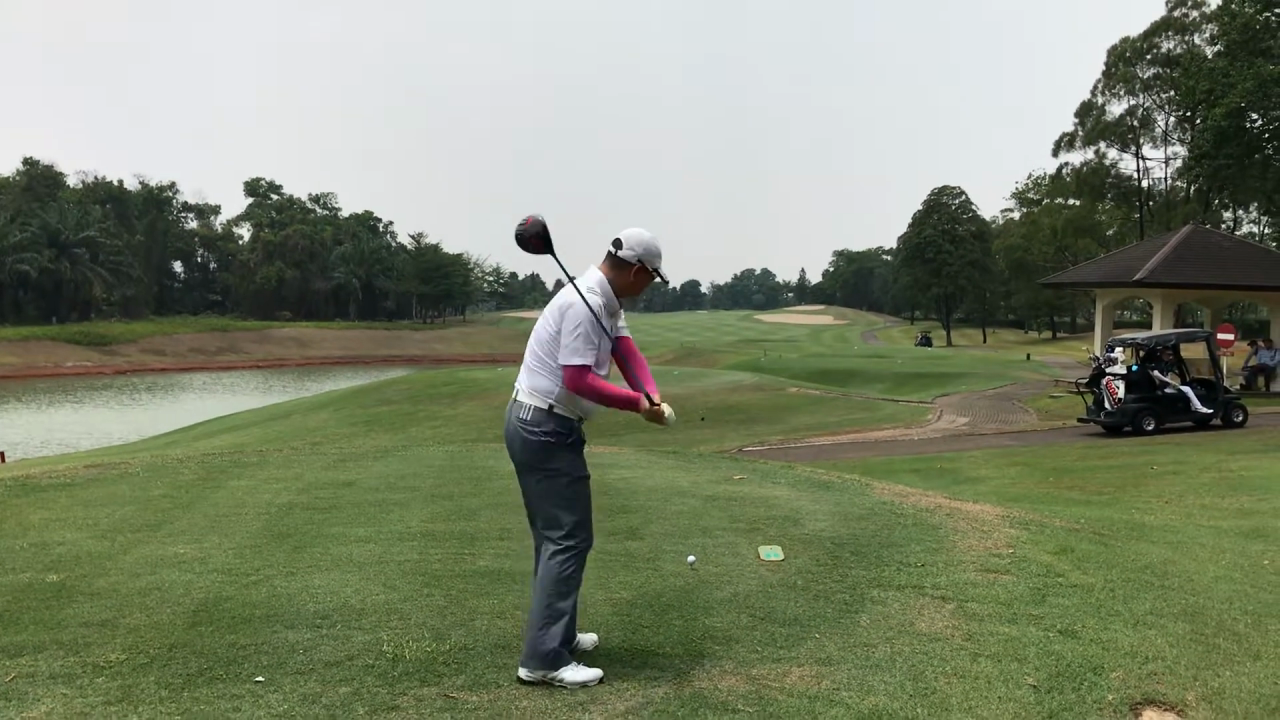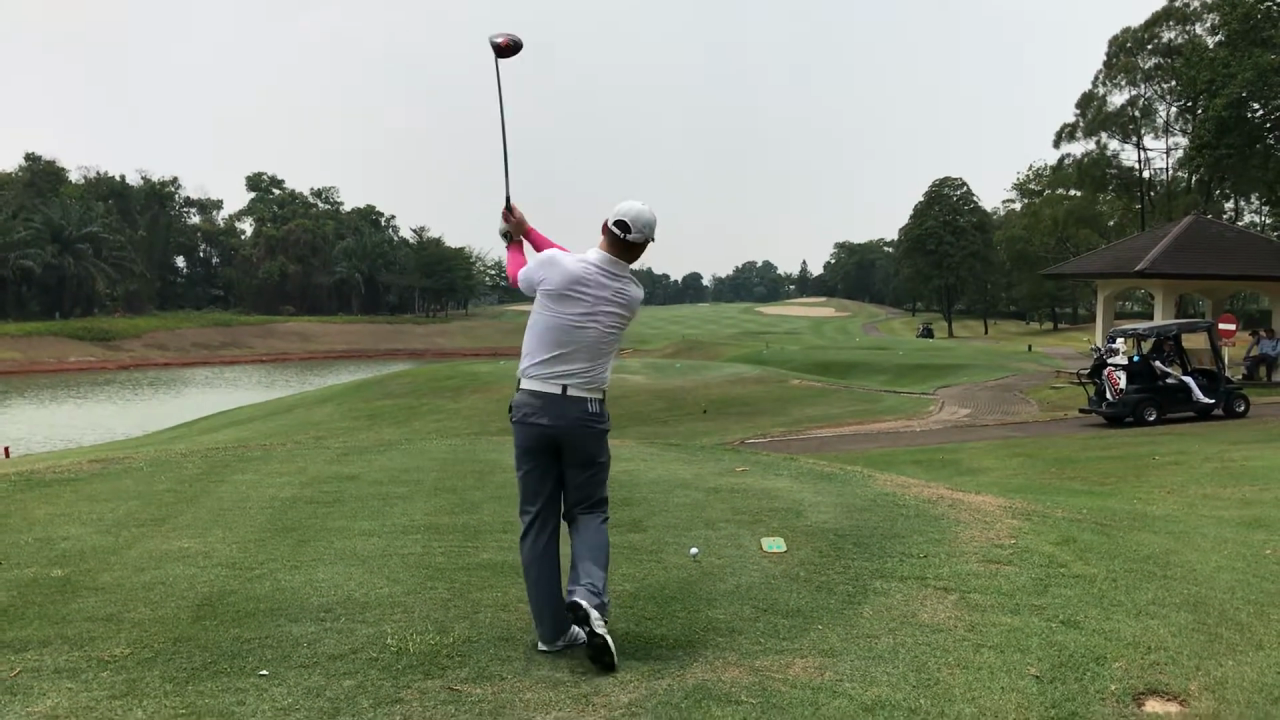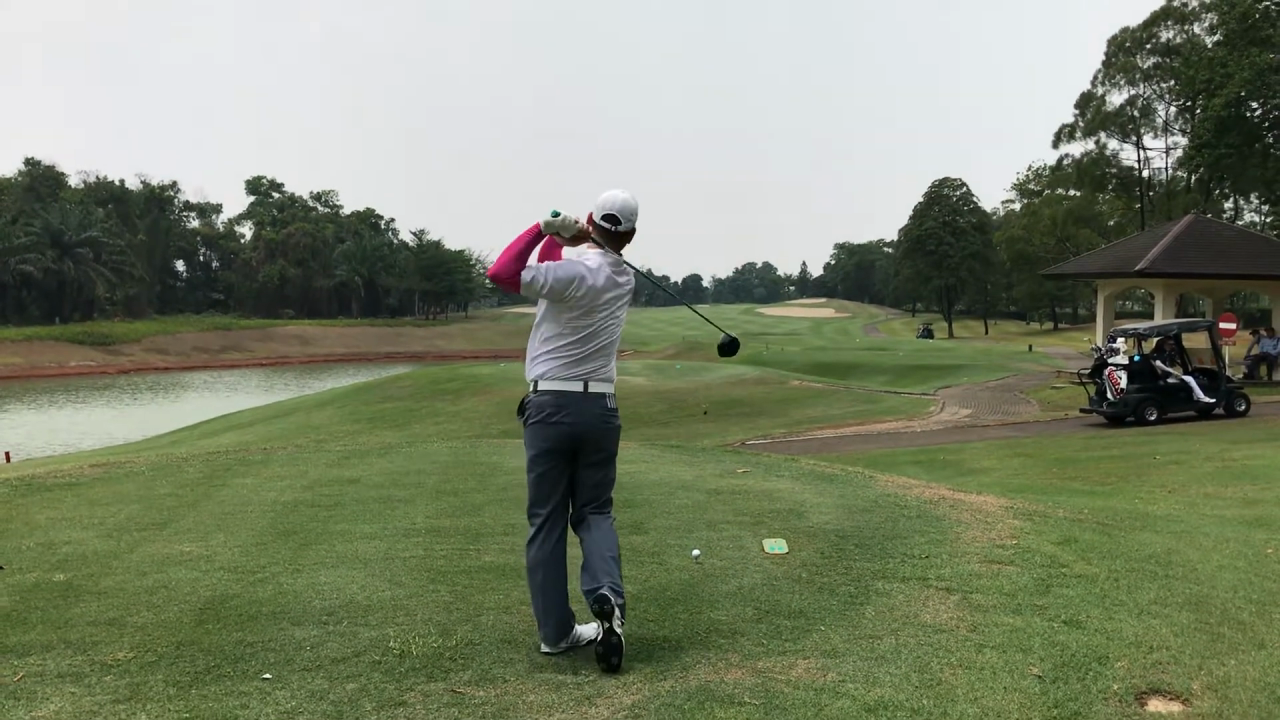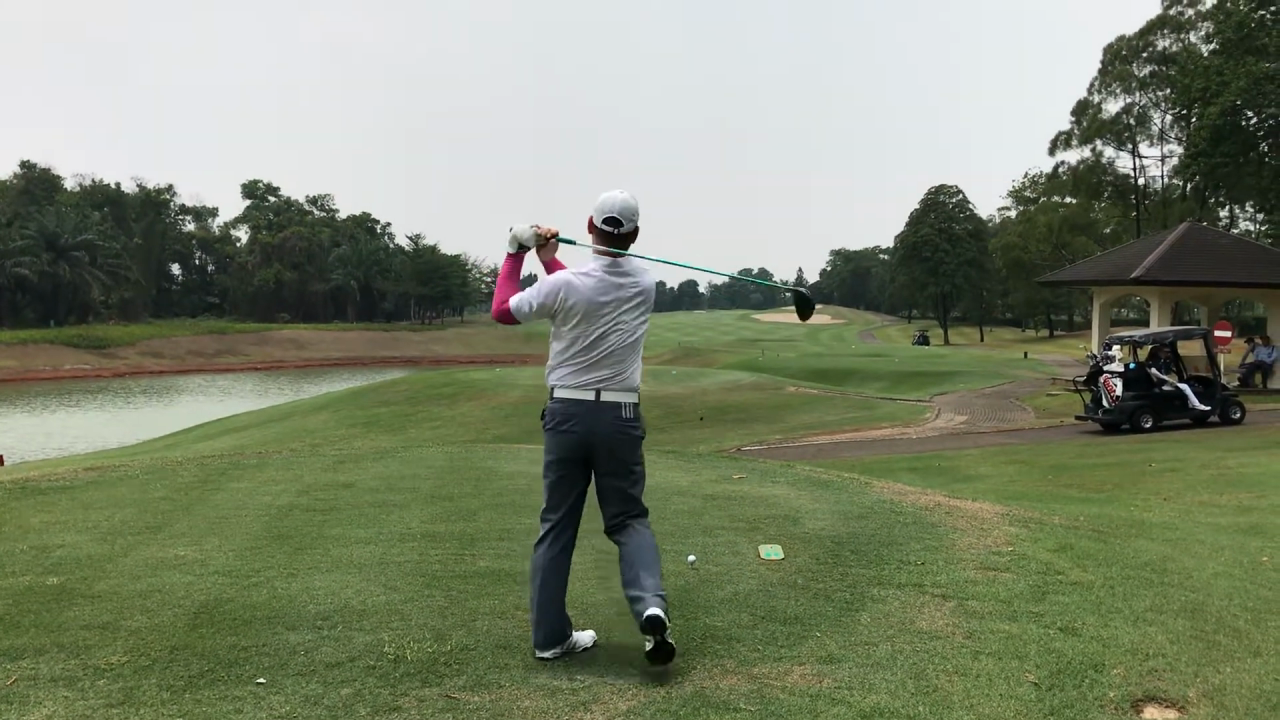
dt=0.4s
person 1, frame 1
left shoulder: (602, 301)
right shoulder: (586, 304)
left elbow: (626, 349)
right elbow: (575, 382)
left wrist: (650, 390)
right wrist: (636, 401)
left hip: (530, 422)
right hip: (546, 428)
left knee: (556, 532)
right knee: (566, 539)
left ankle: (556, 634)
right ankle: (542, 658)
person 1, frame 2
left shoulder: (554, 267)
right shoulder: (632, 295)
left elbow: (516, 274)
left wrist: (512, 235)
right wrist: (525, 230)
left hip: (533, 407)
right hip: (586, 412)
left knee: (539, 520)
right knee: (589, 513)
left ankle: (552, 628)
right ankle: (588, 596)
person 1, frame 3
left shoulder: (576, 272)
right shoulder: (624, 277)
left elbow: (500, 273)
left wrist: (544, 226)
right wrist: (556, 237)
left hip: (549, 407)
right hip: (600, 408)
left knee: (546, 521)
right knee: (594, 511)
left ankle: (557, 630)
right ankle: (607, 596)
person 1, frame 4
left shoulder: (565, 286)
right shoulder: (646, 284)
left elbow: (502, 312)
left wrist: (514, 254)
right wrist: (551, 261)
left hip: (566, 415)
right hip: (620, 417)
left knee: (556, 527)
right knee: (628, 521)
left ankle: (551, 636)
right ankle: (652, 610)
